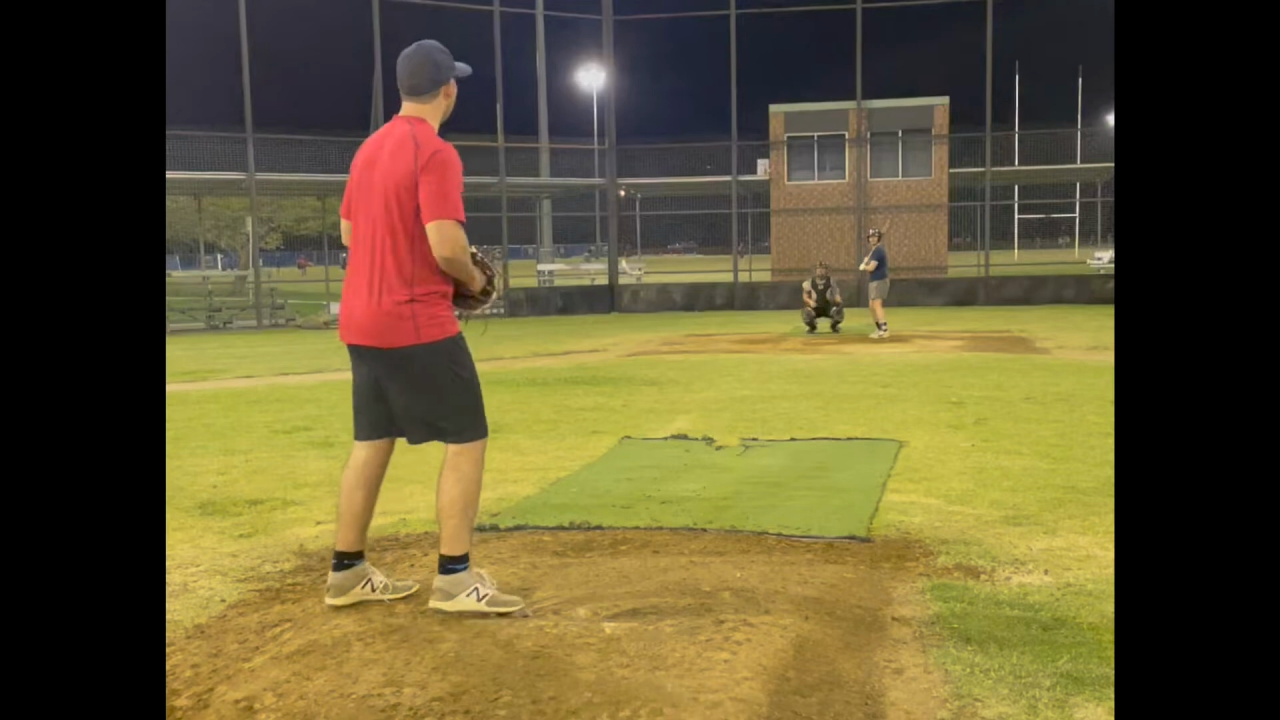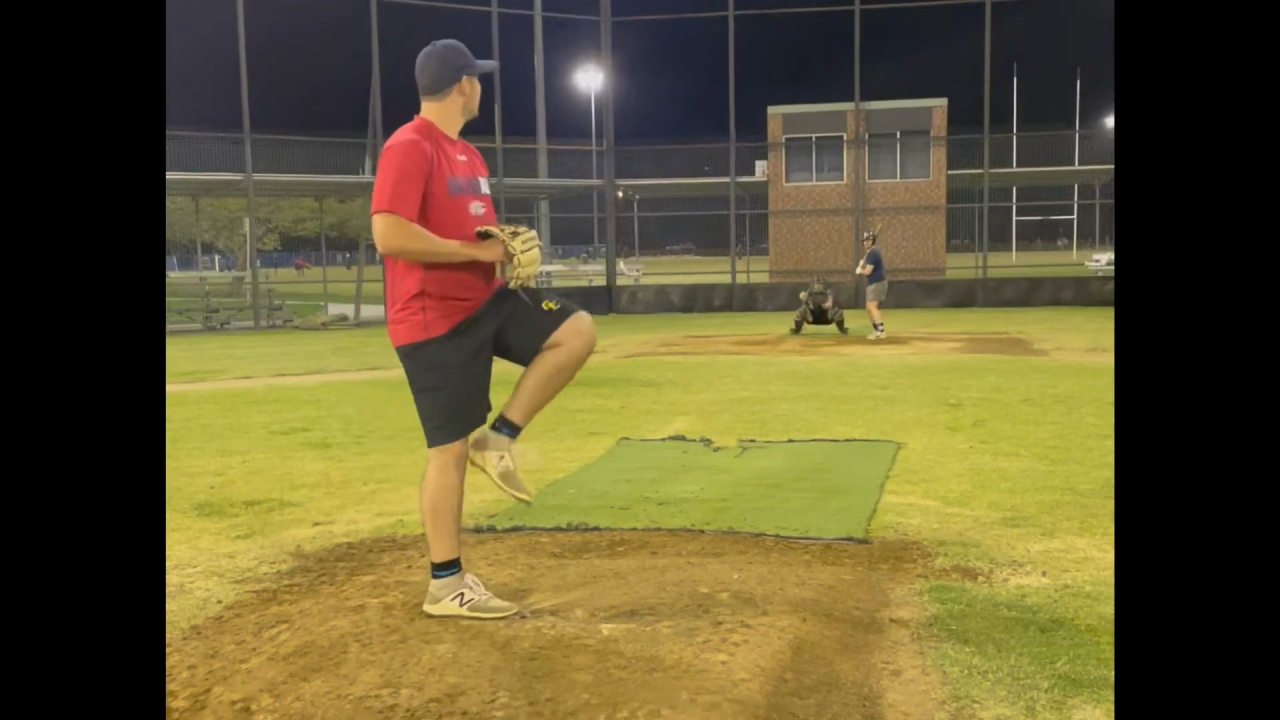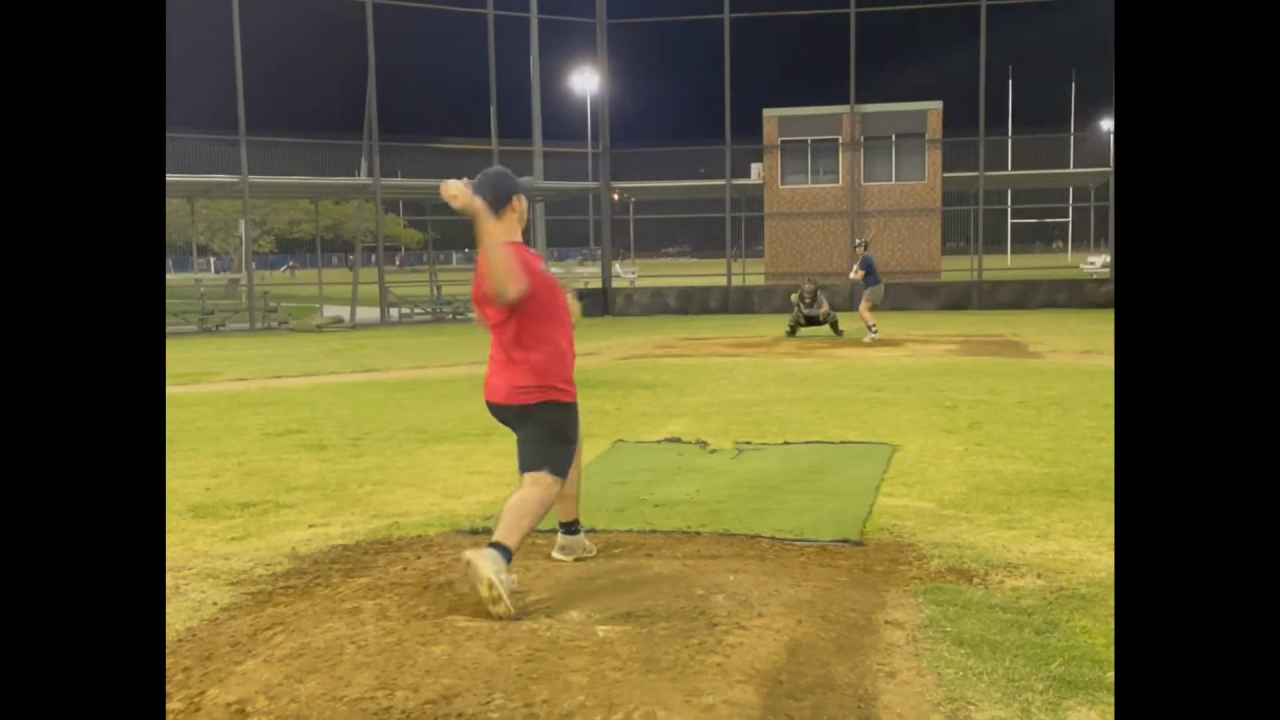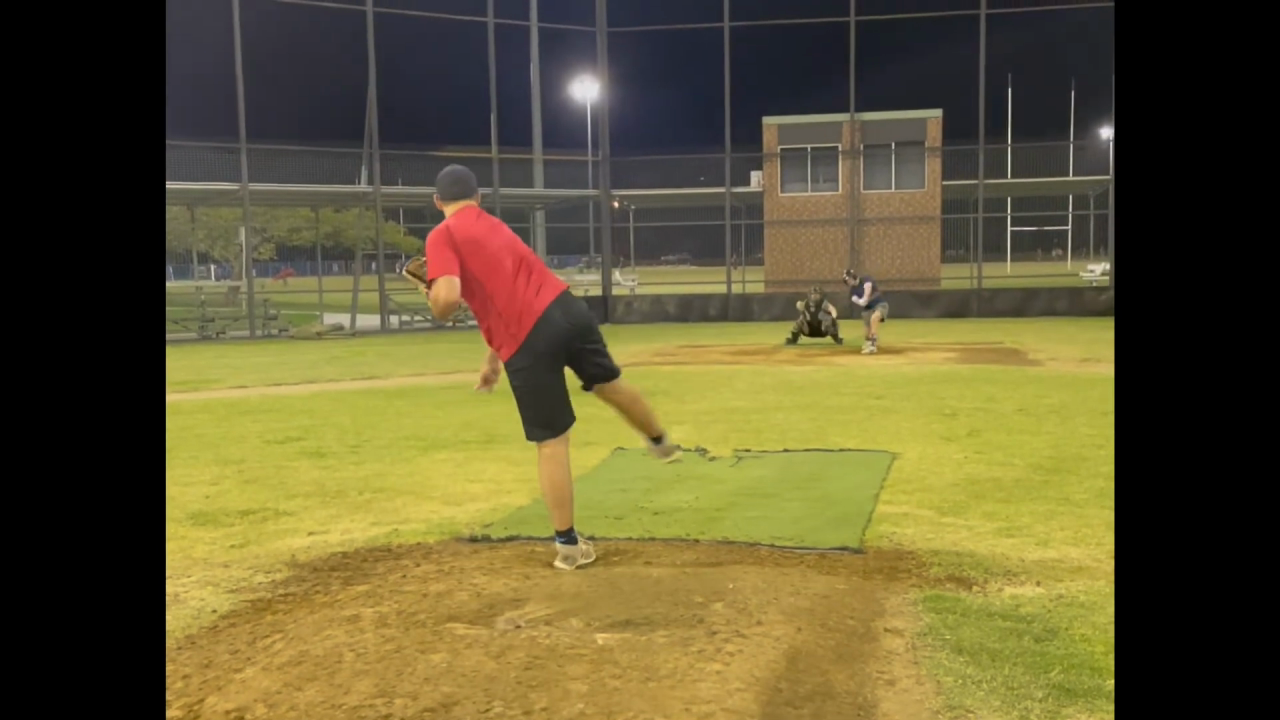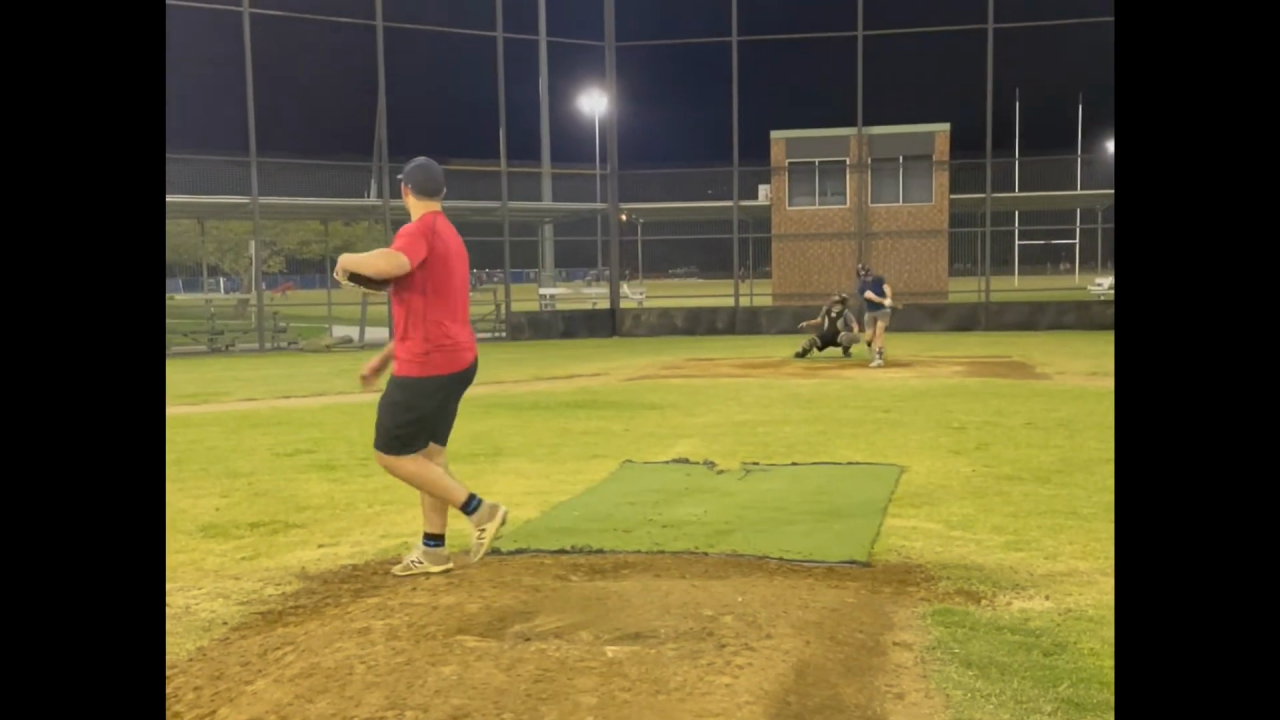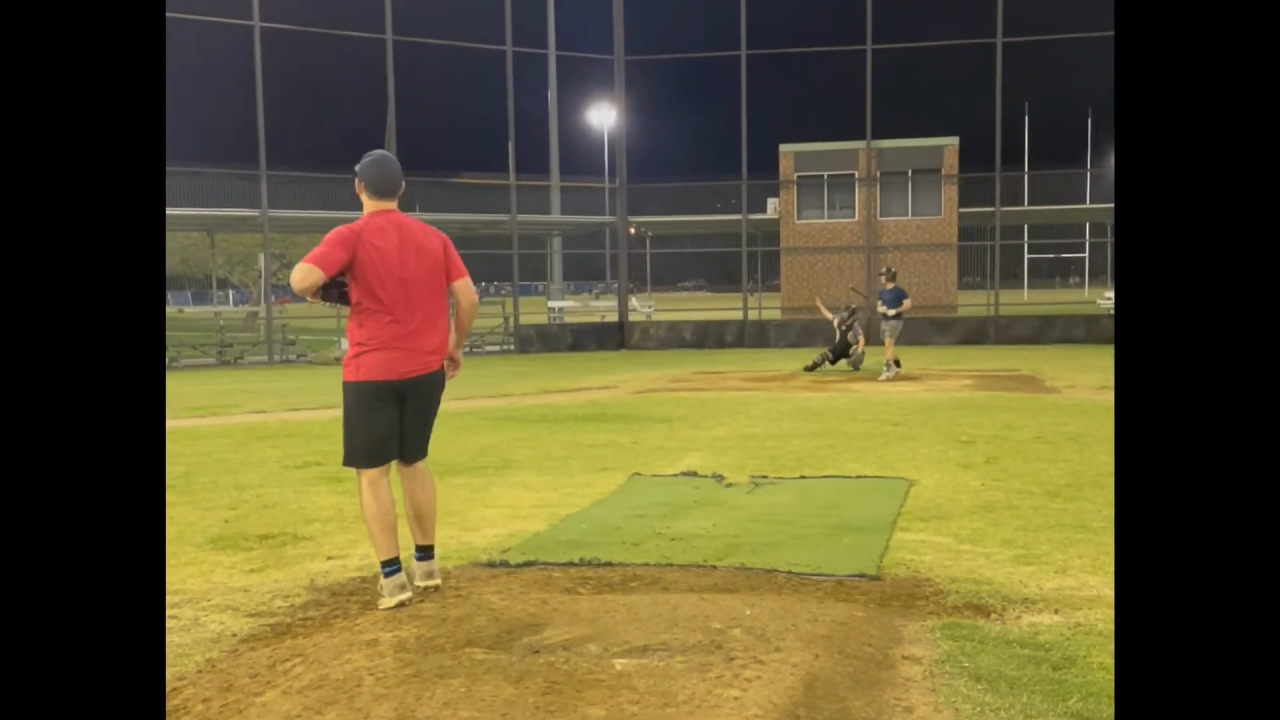
dt=0.7s
person 1, frame 1
left shoulder: (371, 148)
right shoulder: (436, 153)
right elbow: (445, 246)
right wrist: (471, 277)
left hip: (364, 321)
right hip: (417, 323)
left knee: (372, 444)
right knee: (466, 441)
left ankle: (347, 572)
right ankle: (455, 578)
person 1, frame 2
left shoulder: (469, 155)
right shoulder: (408, 147)
right elbow: (389, 236)
left wrist: (509, 246)
right wrist: (475, 251)
left hip: (485, 301)
right hip: (433, 320)
left knee: (579, 331)
right knee: (450, 447)
left ankle: (498, 436)
right ankle: (446, 585)
person 1, frame 3
left shoulder: (519, 256)
right shoulder: (506, 259)
right elbow: (508, 290)
right wrist: (480, 213)
left hip: (528, 391)
right hip: (538, 395)
left knee: (565, 446)
right knee: (542, 482)
left ankle: (571, 536)
right ankle: (493, 557)
person 1, frame 4
left shoulder: (443, 235)
right shoulder: (496, 225)
left elbow: (446, 297)
left wrist: (439, 311)
right wrist: (493, 360)
left hip: (527, 342)
right hip: (566, 311)
left knee: (551, 444)
right knee: (607, 381)
left ankle: (569, 544)
right ankle: (661, 442)
person 1, frame 5
left shoulder: (419, 231)
right shoulder: (449, 236)
left elbow: (395, 265)
left wrist: (351, 260)
right wrist: (384, 357)
left hip: (427, 366)
right hip: (458, 361)
left knee: (393, 454)
right knee: (426, 452)
left ankle: (479, 510)
right ankle: (433, 549)
person 1, frame 6
left shoulder: (350, 236)
right shoulder: (434, 238)
left elbow: (301, 282)
right elbow: (468, 300)
left wrist: (319, 284)
right wrist: (455, 346)
left hip: (370, 372)
right hip: (426, 369)
left knee: (372, 475)
right knee: (414, 463)
left ankle: (392, 578)
right ankle: (425, 563)
